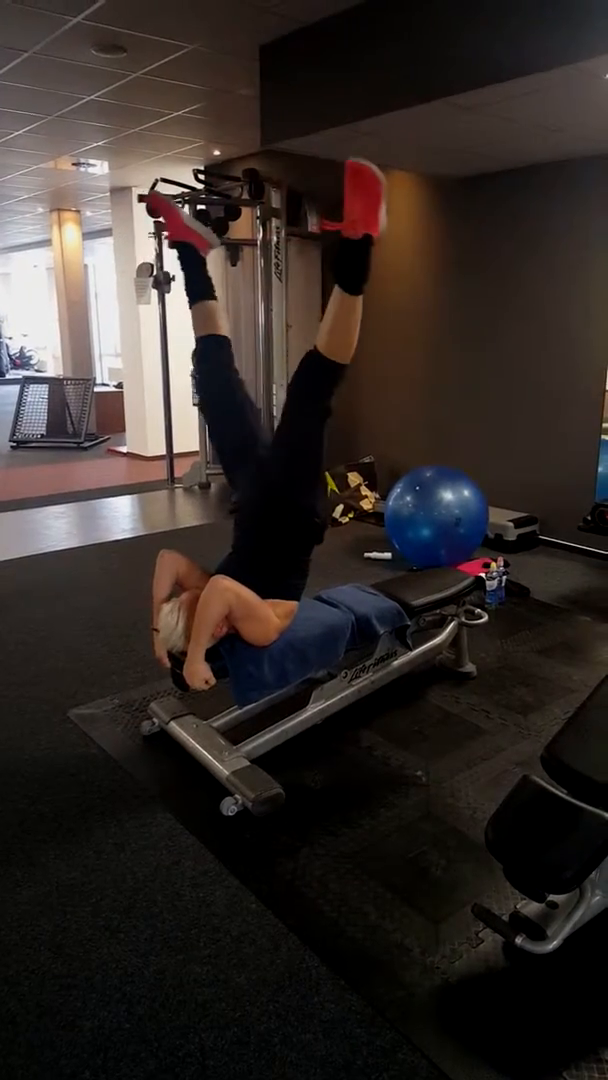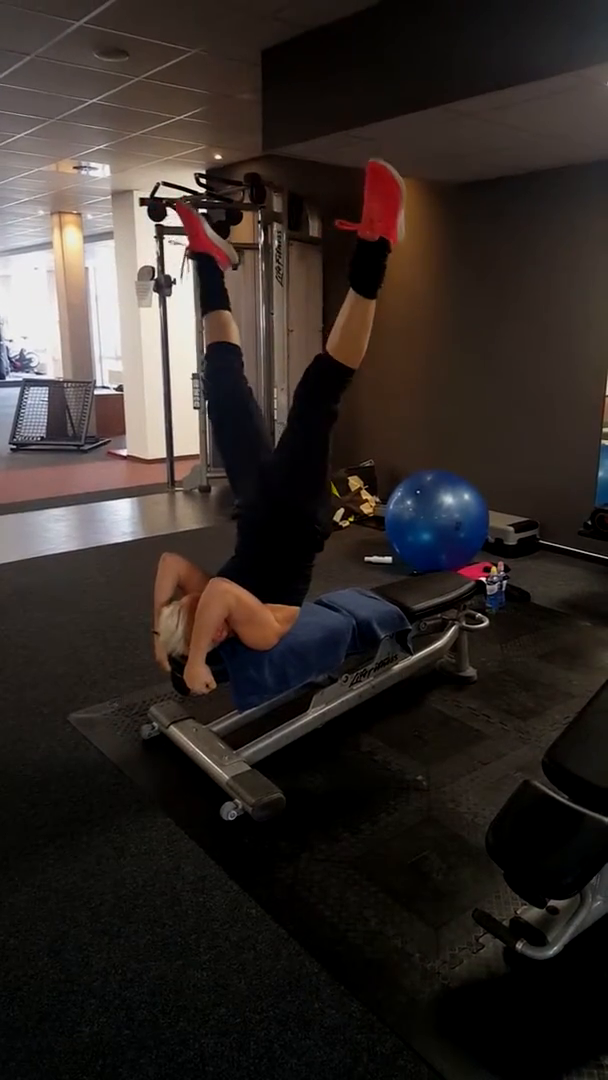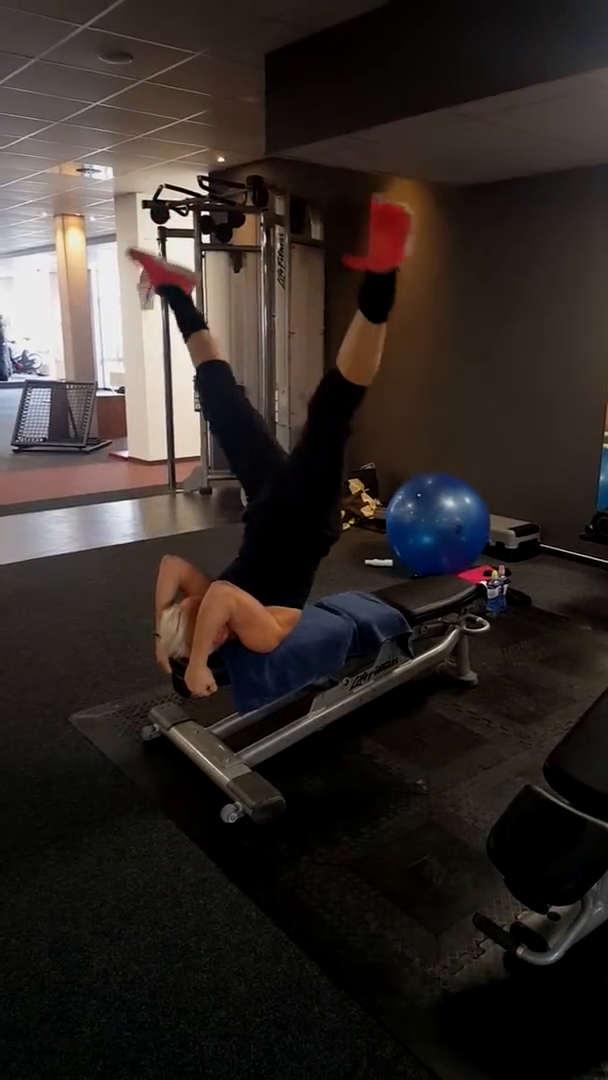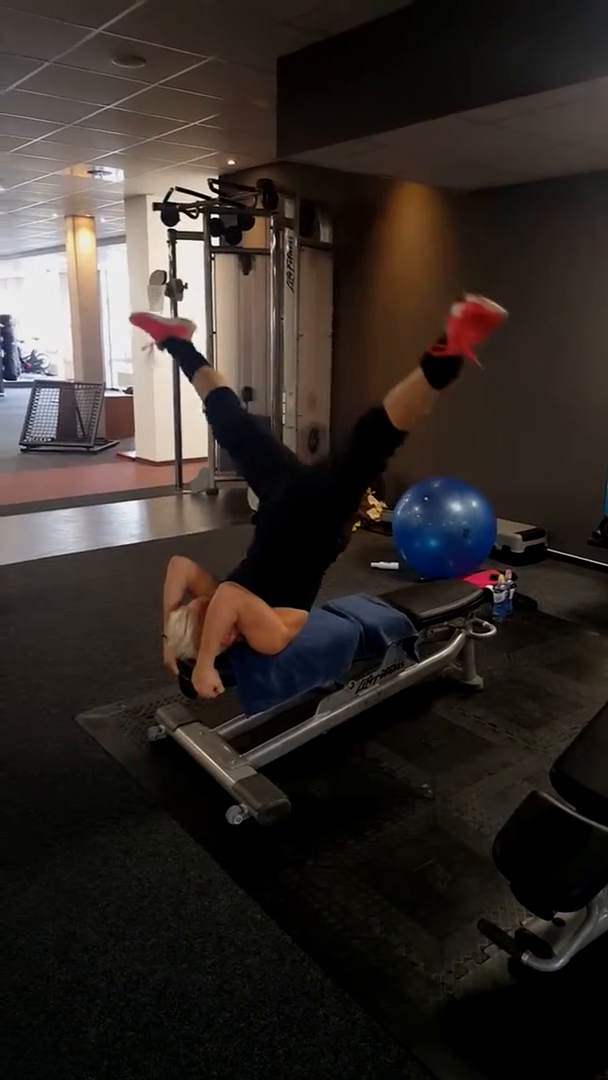
dt=0.3s
person 1, frame 1
left shoulder: (260, 628)
right elbow: (169, 558)
right wrist: (160, 632)
left hip: (287, 511)
right hip: (259, 502)
right knee: (215, 384)
person 1, frame 2
left shoulder: (260, 631)
right elbow: (169, 560)
right wrist: (162, 632)
left hip: (290, 516)
right hip: (264, 509)
right knee: (224, 388)
person 1, frame 3
left shoulder: (263, 635)
right shoulder: (201, 614)
right elbow: (169, 564)
right wrist: (160, 629)
left hip: (301, 521)
right hip: (276, 515)
right knee: (221, 400)
person 1, frame 4
left shoulder: (269, 638)
right elbow: (181, 564)
right wrist: (173, 638)
left hip: (312, 524)
right hip: (287, 502)
right knee: (231, 422)
left ankle: (450, 348)
